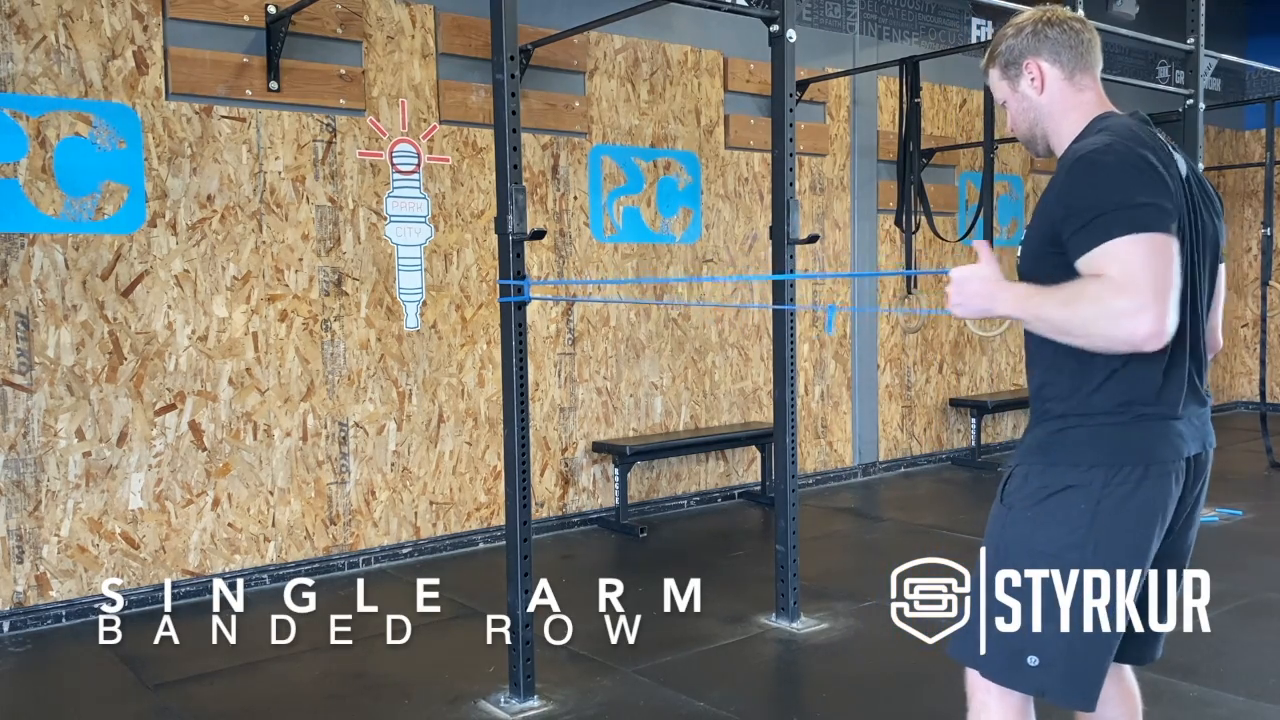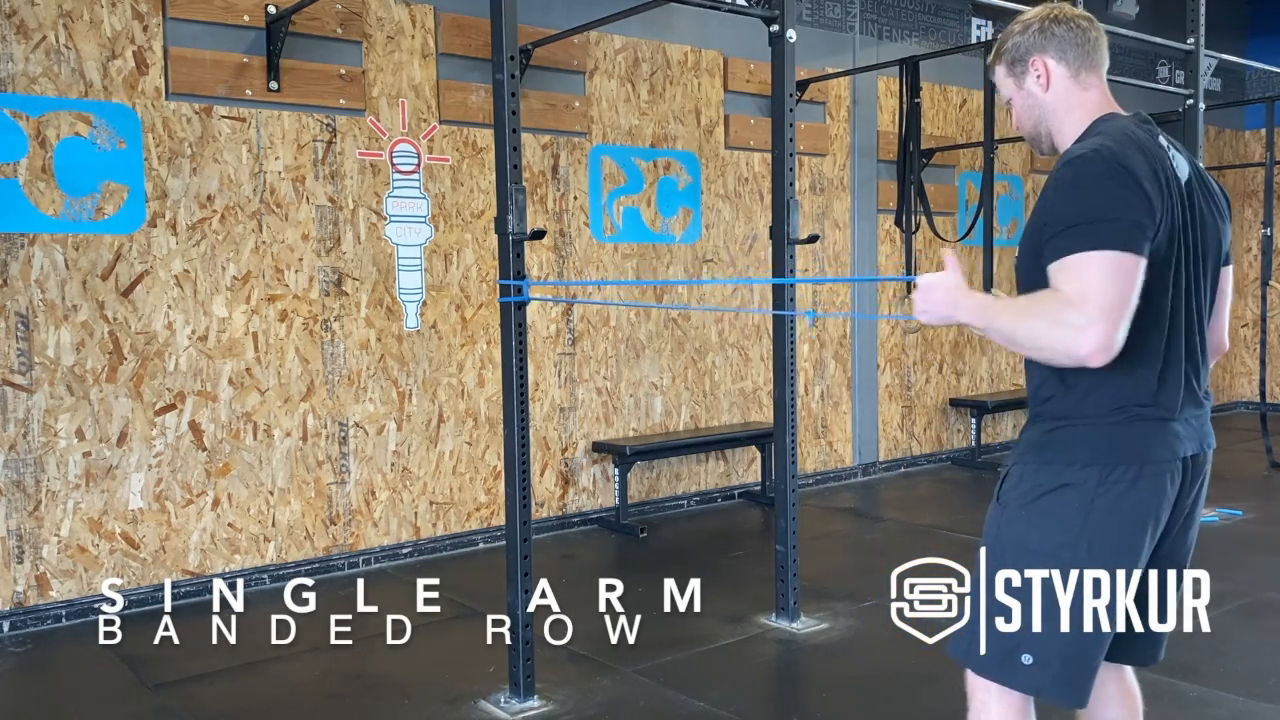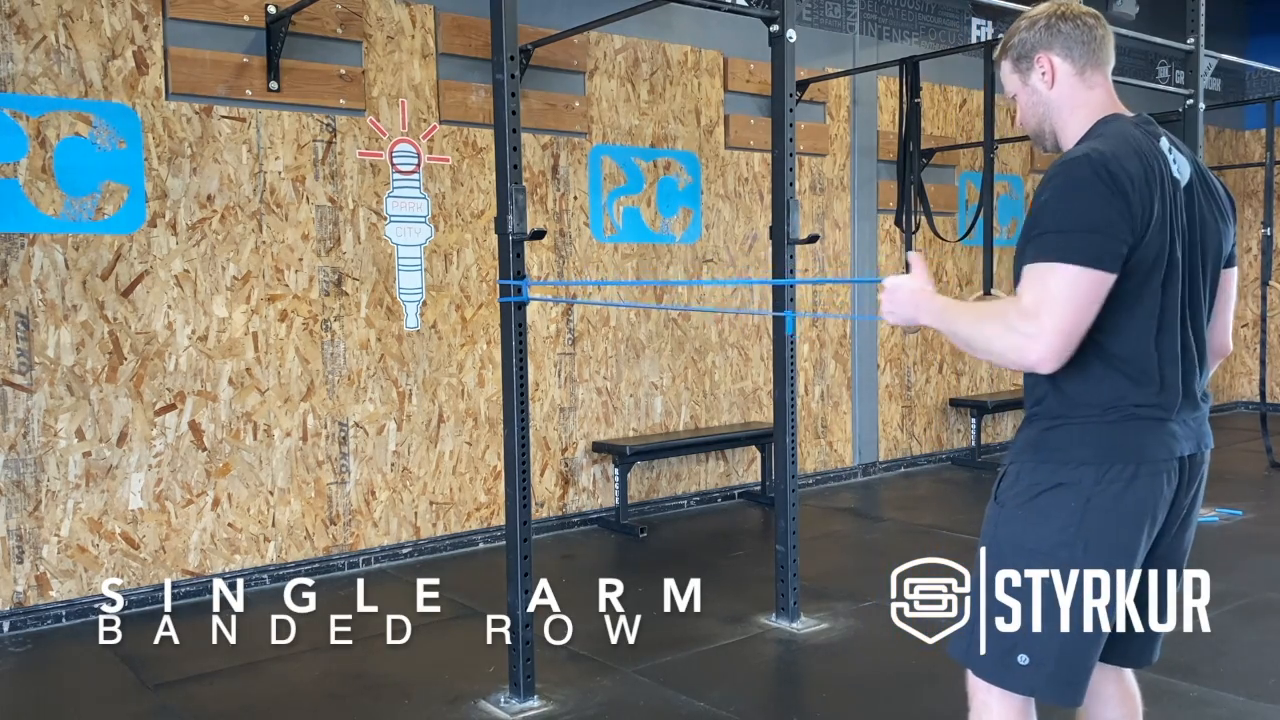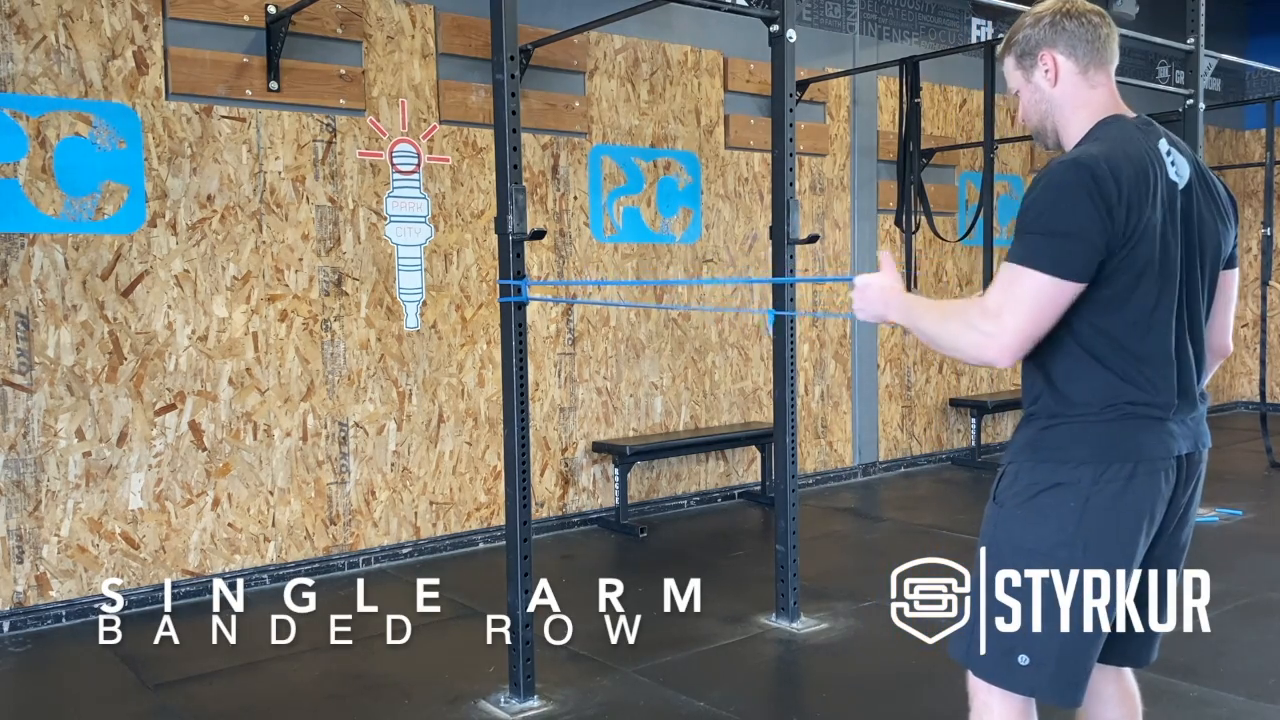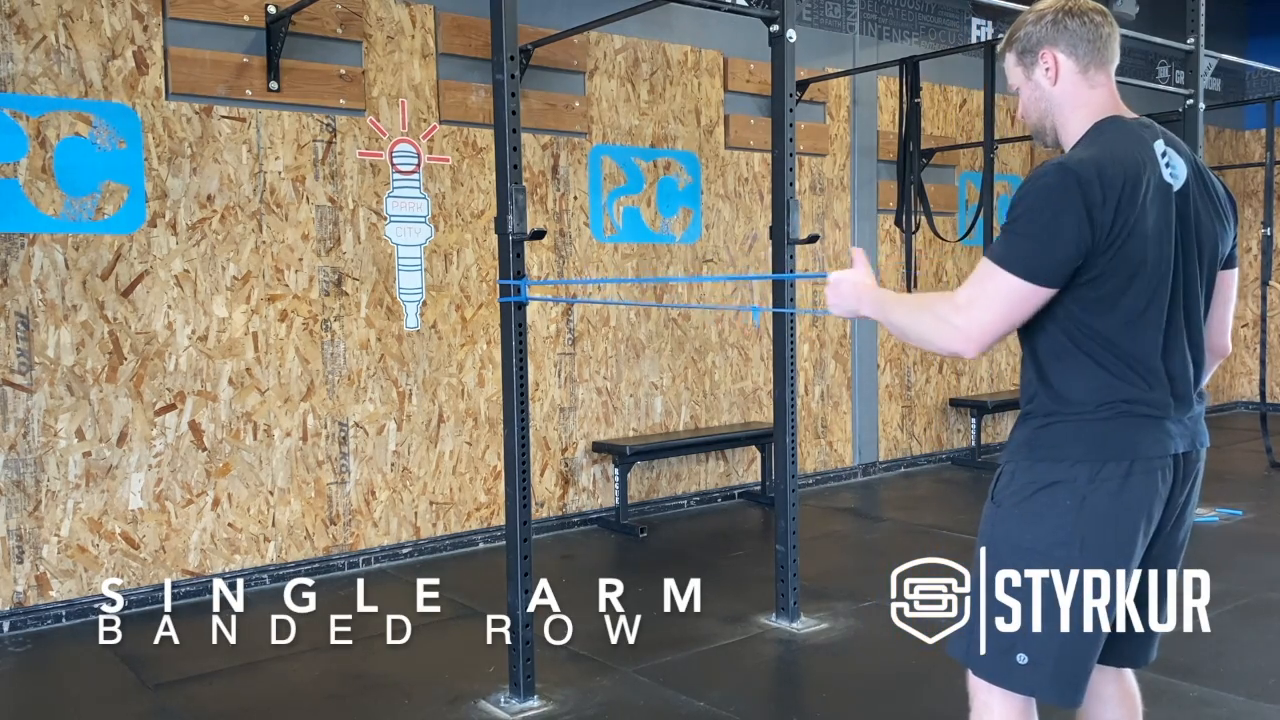
dt=0.1s
person 1, frame 1
left shoulder: (1103, 165)
right shoulder: (1163, 162)
left elbow: (1143, 316)
right elbow: (1205, 334)
left wrist: (1000, 295)
left hip: (1093, 464)
right hip: (1174, 451)
right knee: (1100, 658)
person 1, frame 2
left shoulder: (1097, 168)
right shoulder: (1180, 167)
left elbow: (1088, 333)
right elbow: (1213, 339)
left wrist: (962, 303)
left hip: (1087, 465)
right hip: (1174, 451)
right knee: (1102, 658)
person 1, frame 3
left shoulder: (1089, 175)
right shoulder: (1193, 174)
left elbow: (1036, 340)
right elbow: (1217, 341)
left wrist: (926, 305)
left hip: (1084, 466)
right hip: (1176, 455)
right knee: (1105, 660)
person 1, frame 4
left shoulder: (1080, 178)
right shoulder: (1197, 177)
left elbow: (996, 337)
right elbow: (1218, 342)
left wrist: (893, 302)
left hip: (1081, 466)
right hip: (1175, 454)
right knee: (1105, 661)
person 1, frame 5
left shoulder: (1074, 182)
right shoulder: (1197, 177)
left elbow: (961, 328)
right elbow: (1216, 342)
left wrist: (867, 297)
left hip: (1079, 466)
right hip: (1173, 455)
right knee: (1104, 660)
